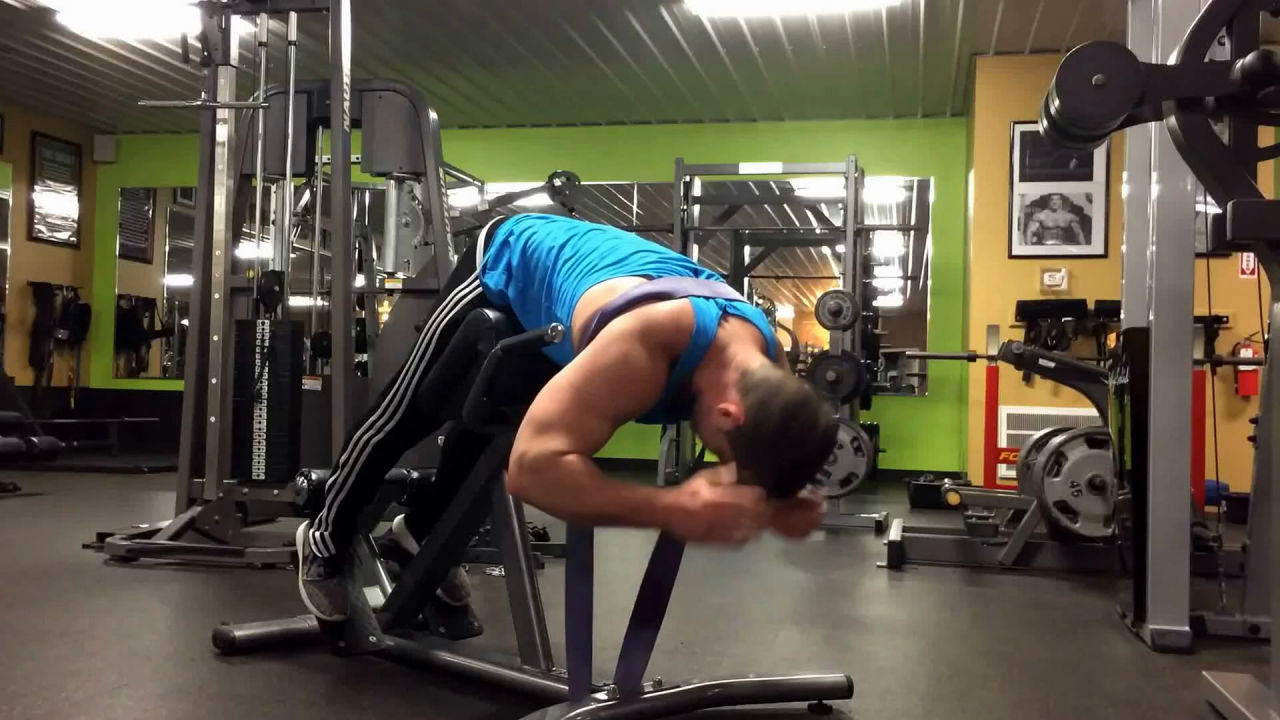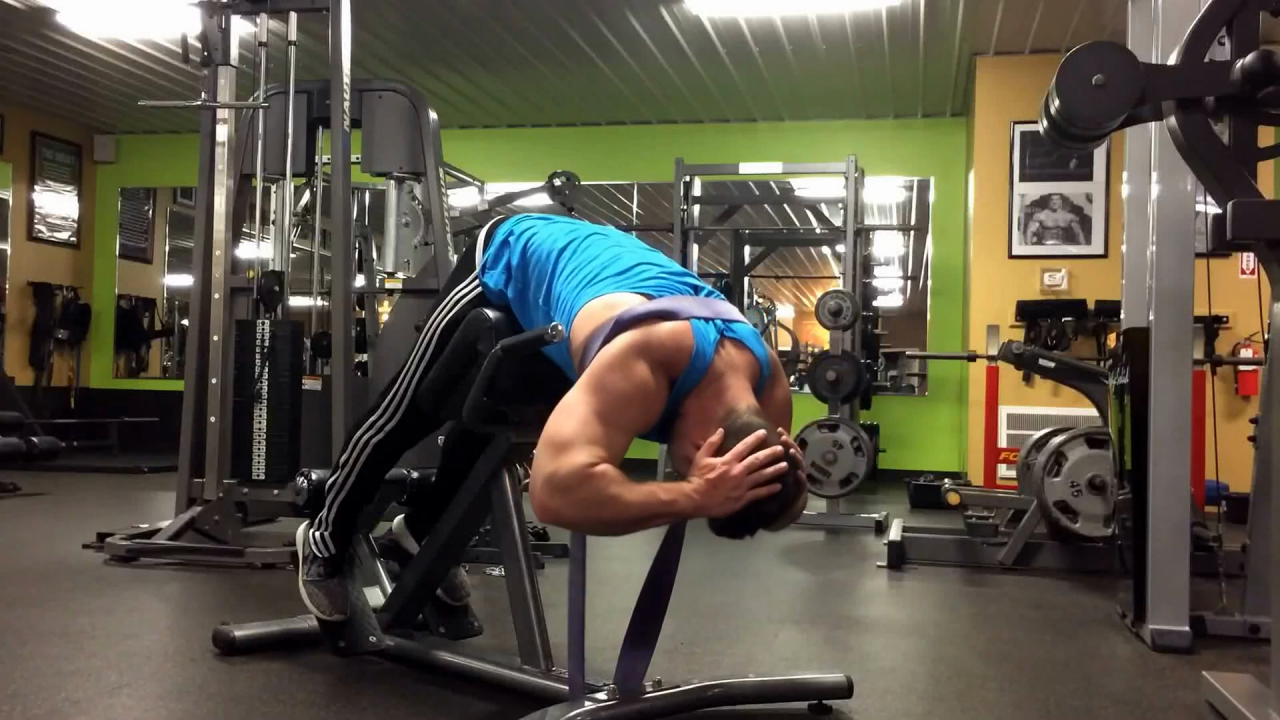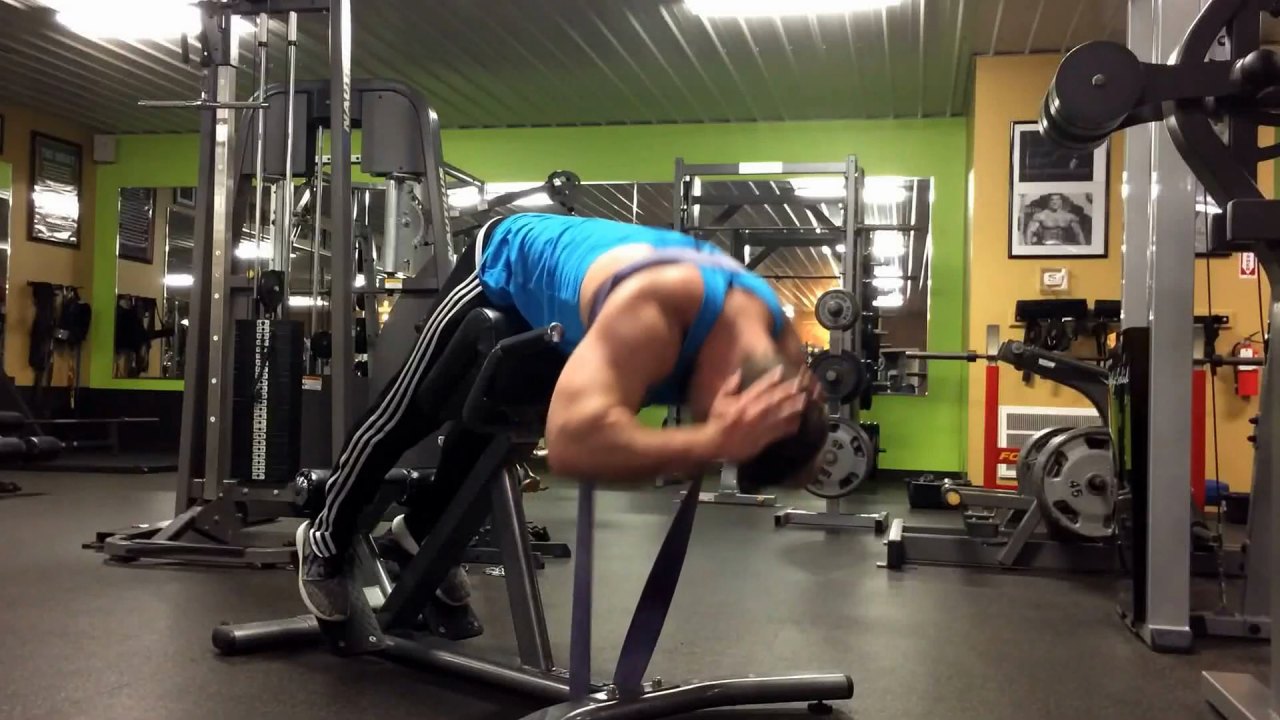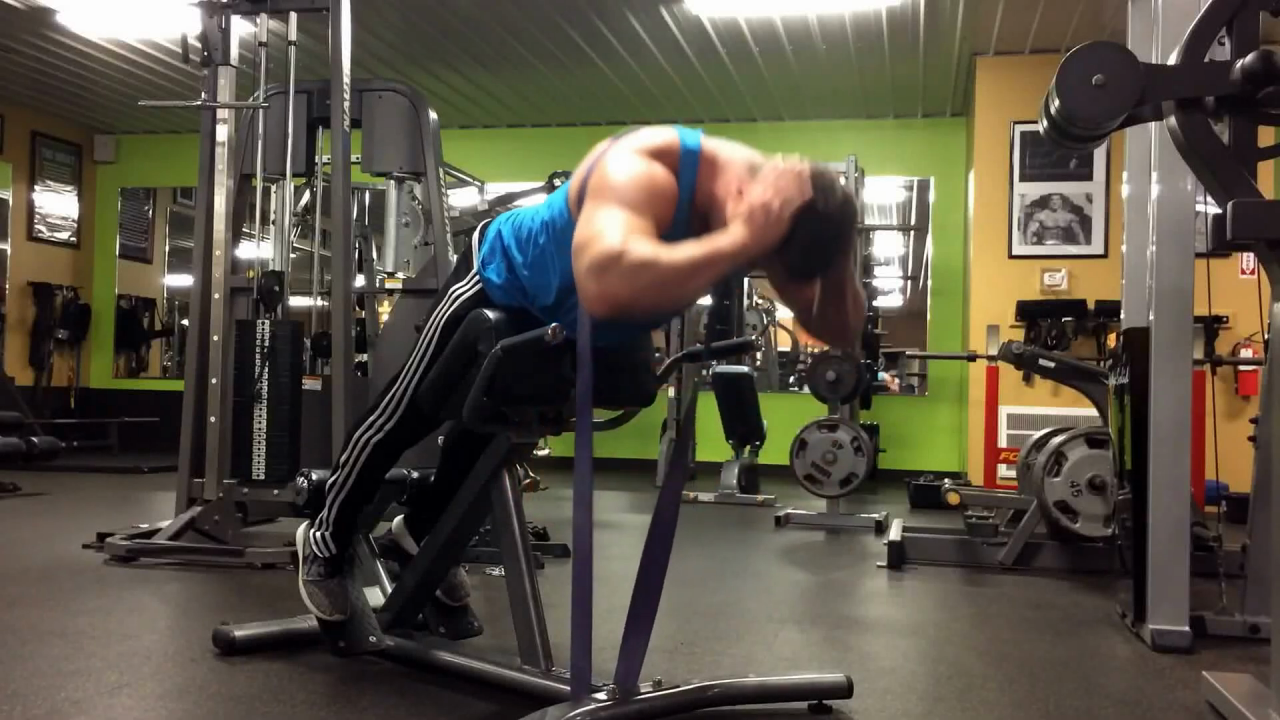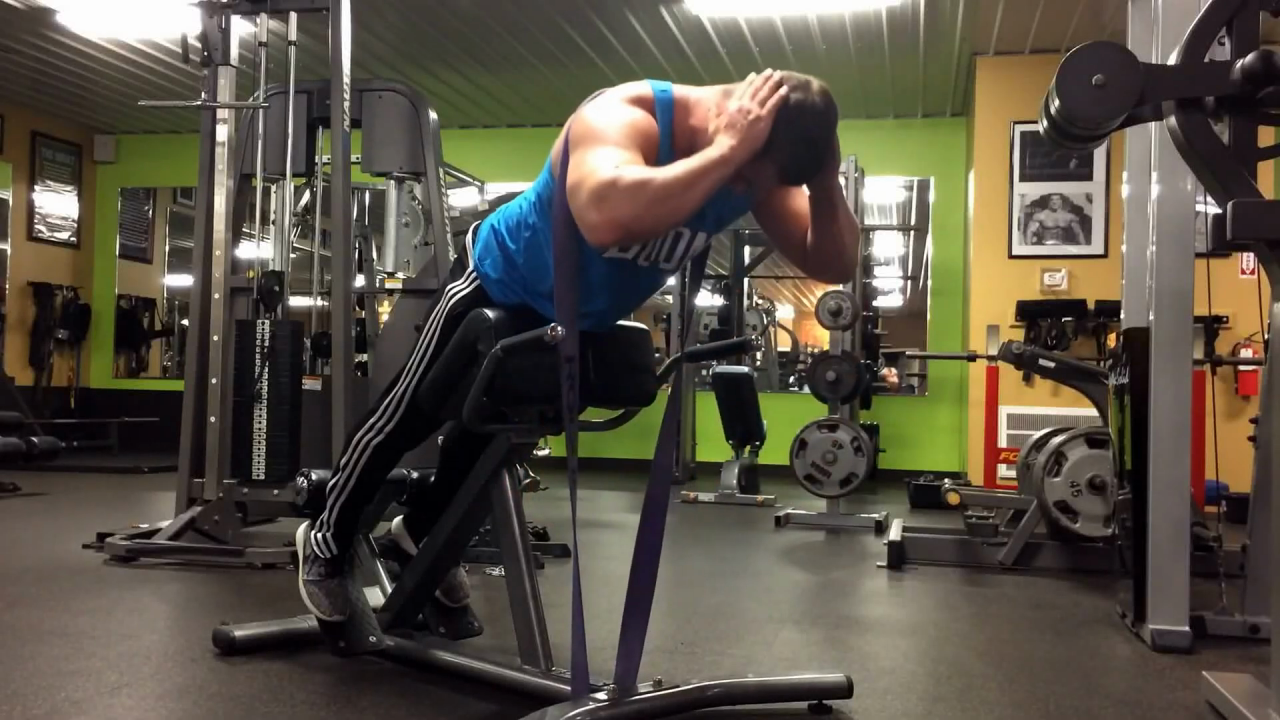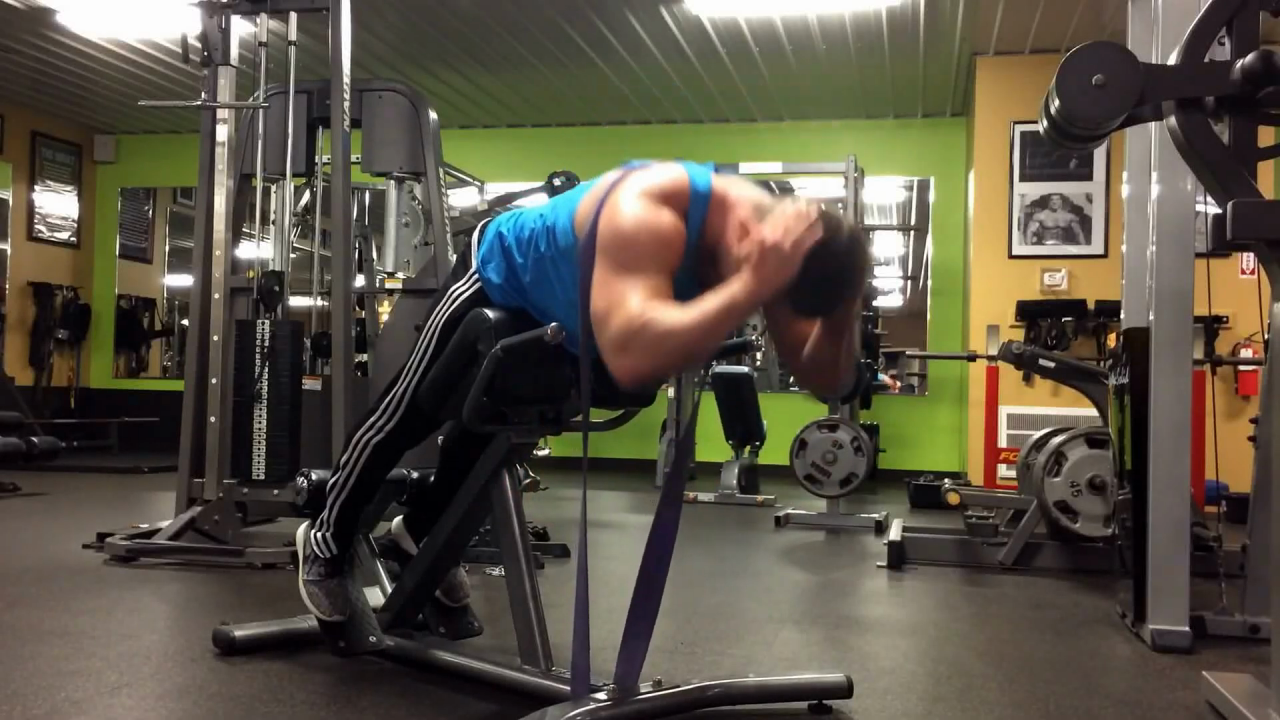
dt=0.3s
person 1, frame 1
left shoulder: (767, 368)
right shoulder: (643, 345)
left elbow: (746, 470)
right elbow: (531, 466)
left wrist: (778, 506)
right wrist: (677, 511)
right hip: (512, 264)
right knee: (406, 418)
left ankle: (422, 530)
right ankle: (326, 542)
person 1, frame 2
left shoulder: (767, 384)
right shoulder: (644, 357)
right elbow: (555, 489)
left wrist: (786, 488)
right wrist: (694, 496)
right hip: (509, 265)
right knee: (407, 418)
left ankle: (421, 530)
right ankle: (325, 542)
person 1, frame 3
left shoulder: (778, 345)
right shoulder: (650, 314)
left elbow: (796, 436)
right elbow: (570, 443)
right wrist: (710, 439)
right hip: (511, 265)
right knee: (407, 418)
left ankle: (419, 531)
right ankle: (324, 543)
person 1, frame 4
left shoulder: (768, 202)
right shoulder: (644, 168)
left elbow: (839, 333)
right elbow: (606, 286)
left wrist: (833, 243)
right wrist: (739, 242)
right hip: (505, 284)
right knee: (406, 420)
left ankle: (422, 530)
right ankle: (326, 542)
person 1, frame 5
left shoulder: (751, 172)
right shoulder: (623, 117)
left elbow: (835, 266)
right elbow: (608, 216)
left wrist: (824, 178)
right wrist: (727, 148)
left hip: (582, 322)
right hip: (501, 282)
left knee: (492, 432)
right knee: (403, 423)
left ankle: (420, 532)
right ankle: (327, 542)
person 1, frame 6
left shoulder: (772, 229)
right shoulder: (653, 213)
left elbow: (826, 379)
right elbow: (631, 356)
left wrist: (840, 309)
right wrist: (748, 287)
left hip: (556, 317)
right hip: (503, 272)
right knee: (407, 418)
left ankle: (422, 532)
right ankle: (326, 544)
